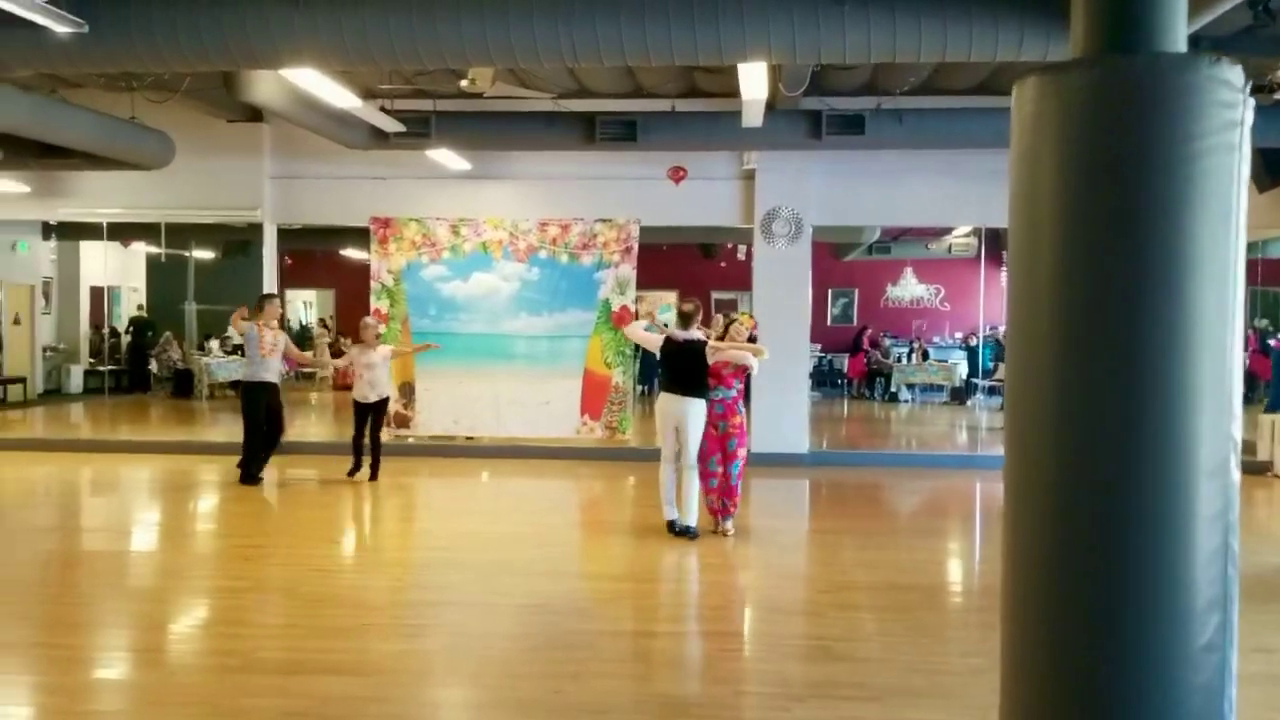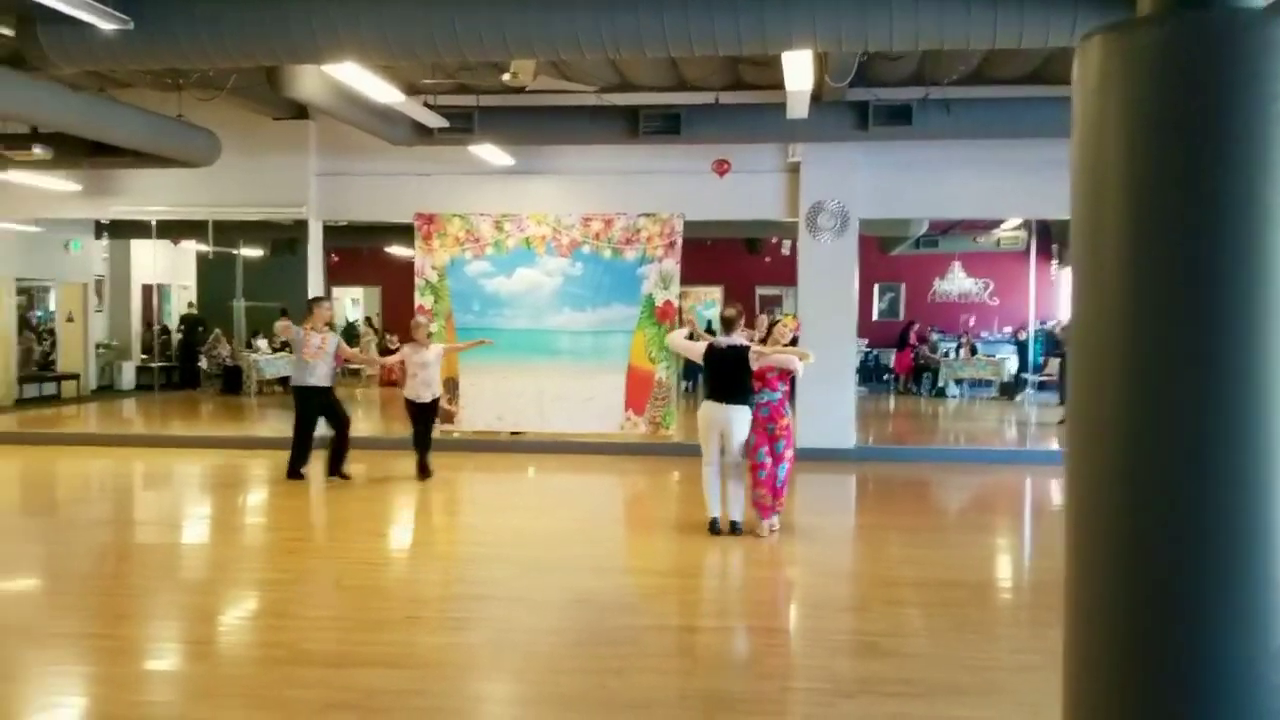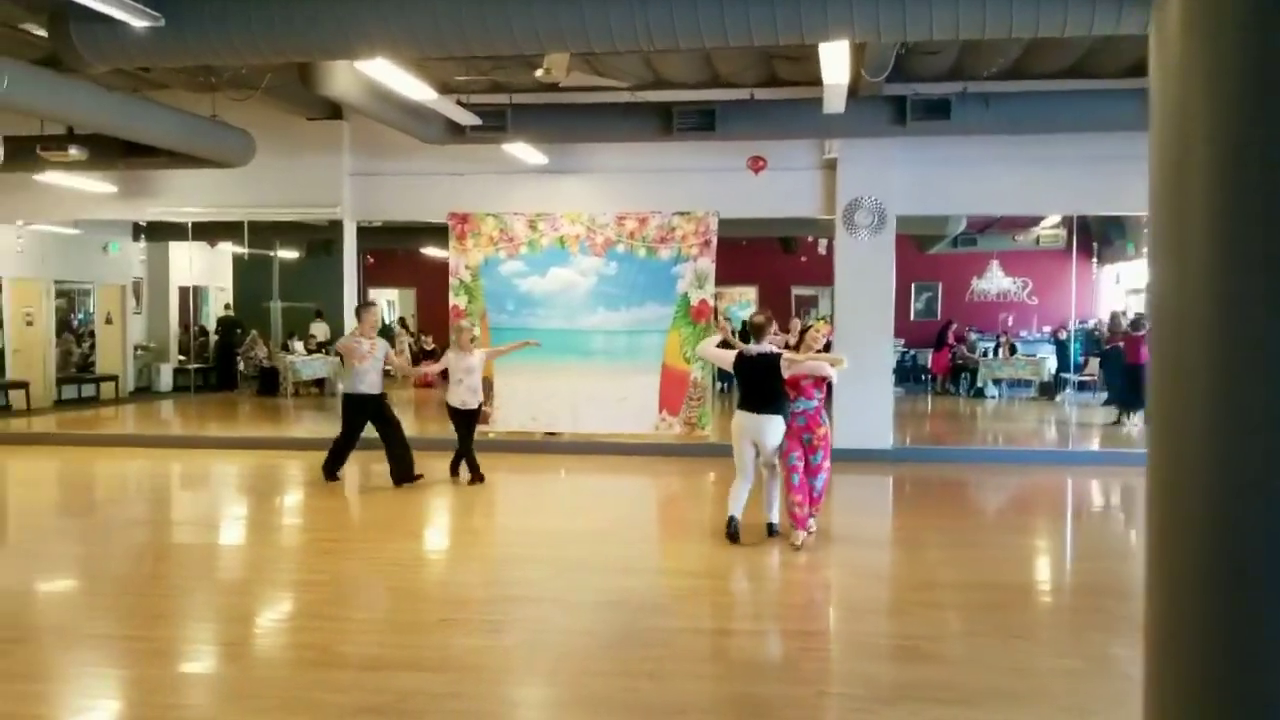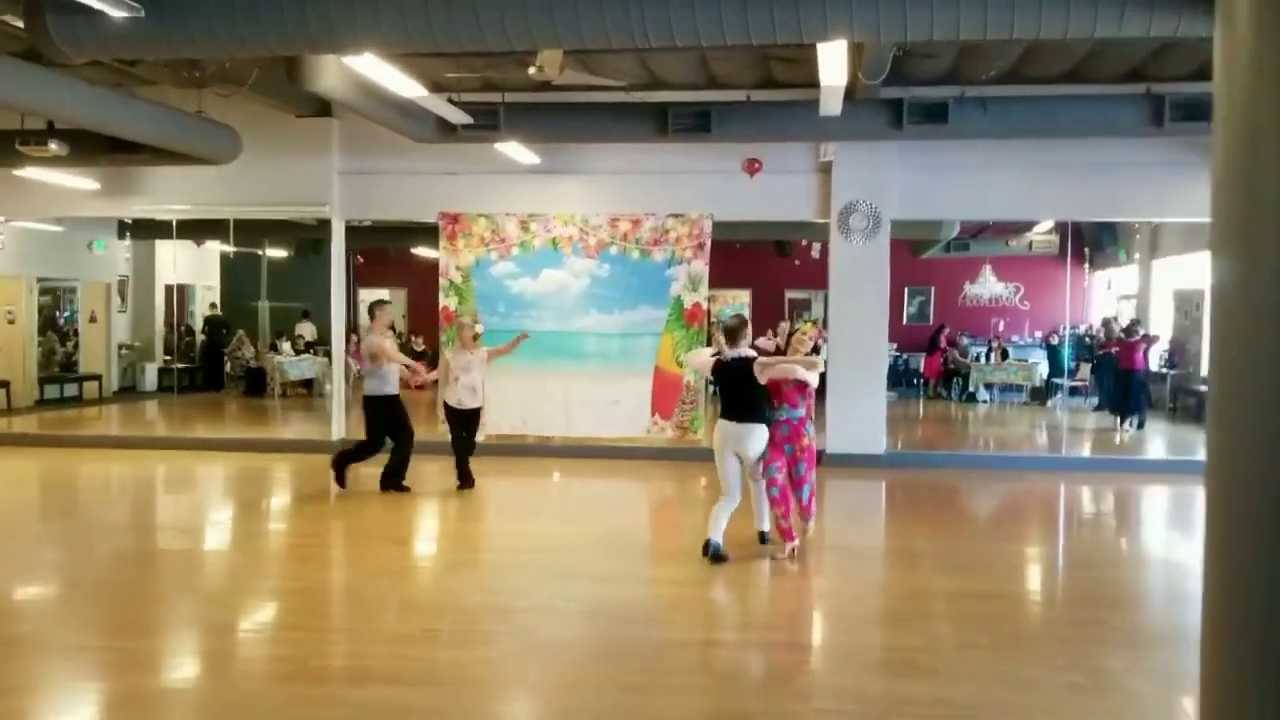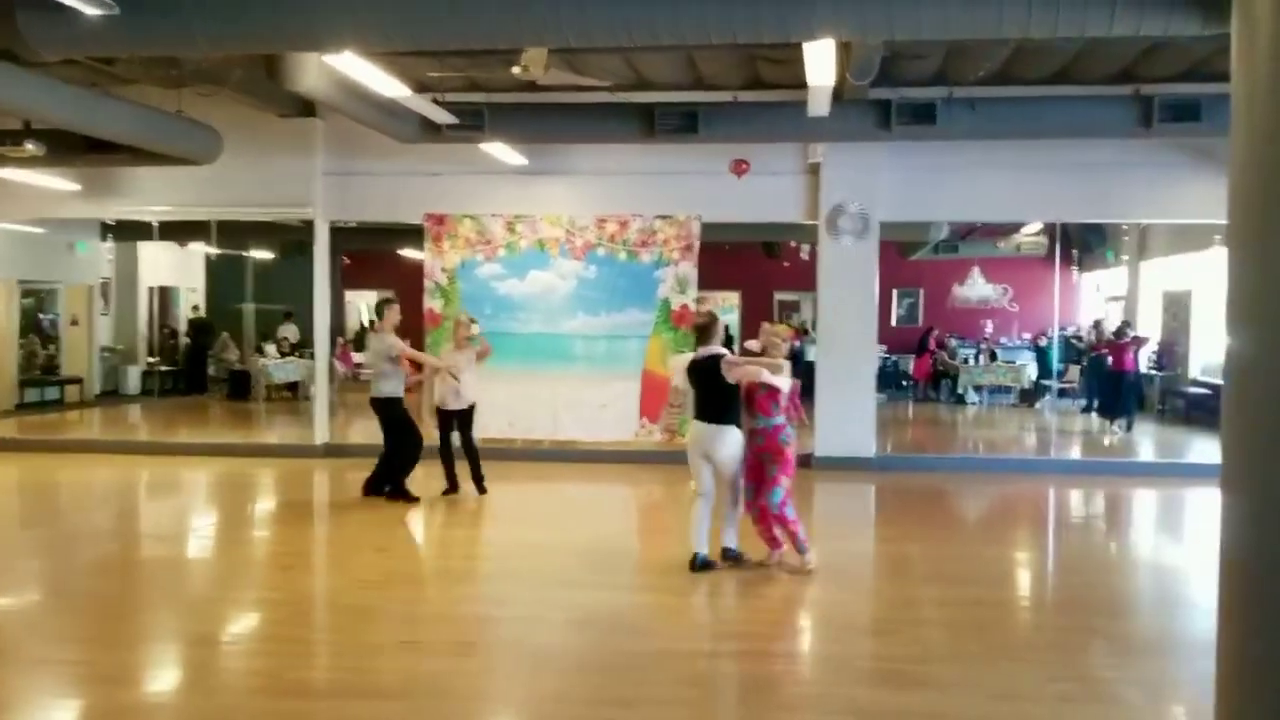
dt=0.2s
person 1, frame 1
left shoulder: (665, 342)
right shoulder: (706, 347)
left elbow: (630, 330)
left wrist: (648, 320)
left hip: (666, 403)
right hip: (694, 407)
left knee: (668, 462)
right knee: (689, 465)
left ankle: (671, 518)
right ankle: (689, 523)
person 1, frame 2
left shoulder: (707, 349)
right shoulder: (749, 353)
left elbow: (671, 340)
right elbow: (793, 362)
left wrist: (688, 328)
right wrist: (795, 364)
left hip: (710, 410)
right hip: (738, 413)
left knee: (710, 464)
right knee: (734, 467)
left ankle: (714, 515)
right ankle: (735, 519)
person 1, frame 3
left shoulder: (737, 357)
right shoulder: (782, 359)
left elbow: (701, 349)
left wrist: (720, 335)
left hip: (743, 420)
right hip: (772, 423)
left knee: (743, 477)
right knee: (771, 469)
left ankle: (734, 515)
right ankle: (772, 522)
person 1, frame 4
left shoulder: (716, 364)
right shoulder: (758, 364)
left elbow: (688, 359)
right elbow: (806, 367)
left wrist: (714, 348)
right wrist: (807, 369)
left hip: (724, 430)
right hip: (753, 432)
left knee: (729, 494)
right knee: (759, 477)
left ankle: (713, 540)
right ankle: (762, 529)
person 1, frame 5
left shoulder: (691, 365)
right shoulder: (727, 363)
left elbow: (679, 379)
left hip: (697, 432)
right hip: (726, 434)
left knee: (703, 495)
right knee: (733, 491)
left ankle: (699, 553)
right ankle: (729, 546)
person 2, frame 1
left shoulder: (743, 356)
left elbow: (761, 353)
left wrist: (728, 348)
left hip: (733, 415)
right hip: (709, 415)
left knee: (733, 468)
right knee: (710, 468)
left ankle: (727, 517)
right ankle: (715, 513)
person 2, frame 2
right shoulder: (752, 351)
left elbow: (804, 357)
left wrist: (772, 352)
left hip: (779, 417)
right hip: (755, 417)
left knee: (780, 467)
right knee: (761, 464)
left ankle: (773, 512)
right ankle: (764, 516)
person 2, frame 3
left shoulder: (822, 365)
right shoulder: (785, 358)
left elbow: (833, 368)
left wrist: (803, 359)
left hip: (816, 425)
right hip: (790, 425)
left knee: (816, 476)
right knee: (794, 472)
left ankle: (811, 515)
right ankle: (799, 527)
person 2, frame 4
left shoulder: (808, 370)
left hip: (799, 433)
right hip: (774, 433)
left knee: (803, 489)
right knee: (775, 484)
left ankle: (807, 517)
right ankle: (788, 539)
person 2, frame 5
left shoulder: (781, 374)
right shoulder: (756, 370)
left elbow: (768, 372)
left wrist: (741, 365)
left hip: (779, 441)
right hip: (755, 441)
left knee: (774, 501)
right knee: (754, 504)
left ankle: (804, 547)
right ankle: (776, 547)
person 3, frame 1
left shoulder: (280, 334)
right shoulder: (251, 328)
left elbow: (296, 355)
right elbow: (236, 325)
right wrist: (238, 316)
left hip: (272, 386)
right hip: (253, 385)
left knee: (276, 429)
right knee: (255, 431)
left ankle: (250, 465)
right ankle: (248, 474)
person 3, frame 2
left shoulder: (332, 336)
right shoulder: (299, 332)
left elbow: (351, 355)
right elbow: (280, 330)
left wrist: (373, 361)
right wrist: (283, 327)
left hip: (325, 389)
right hip: (304, 389)
left knee: (342, 423)
right knee: (304, 431)
left ankle: (335, 467)
right ankle: (294, 469)
person 3, frame 3
left shoulder: (381, 342)
right shoulder: (349, 340)
left elbow: (396, 364)
right elbow: (340, 347)
left wrist: (416, 371)
right wrist: (349, 351)
left hip: (376, 396)
right hip: (355, 397)
left knee: (394, 431)
right knee: (348, 436)
left ankle: (403, 473)
right ankle: (330, 468)
person 3, frame 4
left shoulder: (389, 338)
right shoulder: (372, 339)
left elbow: (397, 364)
right elbow: (389, 355)
left wrist: (414, 375)
right wrist: (415, 365)
left hip: (392, 396)
right hip: (376, 398)
left knee: (405, 436)
right knee: (375, 442)
left ankle: (391, 480)
right ankle: (342, 462)
person 3, frame 5
left shoulder: (376, 337)
right shoulder: (388, 340)
right elbow: (418, 357)
left wrist: (406, 376)
right wrist: (444, 367)
left hip: (383, 398)
right hip: (388, 400)
left knee: (395, 444)
right knee: (413, 441)
left ankle: (375, 485)
right ankle: (397, 488)
person 4, frame 1
left shoulder: (386, 350)
right shoulder: (355, 350)
left elbow: (409, 351)
right elbow: (341, 362)
left wrist: (427, 346)
left hip: (381, 398)
right hip: (360, 398)
left knee: (375, 434)
right knee: (358, 433)
left ankle: (374, 469)
right ankle: (357, 463)
person 4, frame 2
left shoulder: (438, 349)
right shoulder: (407, 349)
left elbow: (461, 346)
right elbow: (393, 359)
left wrist: (481, 341)
right wrist: (378, 361)
left hip: (433, 397)
right hip: (413, 397)
left knee: (426, 433)
right knee: (418, 432)
left ankle: (422, 466)
right ankle: (424, 467)
person 4, frame 3
left shoulder: (480, 354)
right shoulder: (450, 355)
left elbow: (504, 350)
right elbow: (436, 367)
left wrist: (526, 343)
right wrist: (419, 371)
left hip: (474, 404)
right hip: (455, 404)
left knee: (467, 439)
right knee: (464, 439)
left ankle: (454, 466)
right ankle: (476, 473)
person 4, frame 4
left shoulder: (483, 353)
right shoulder: (450, 354)
left elbow: (506, 350)
right elbow: (441, 374)
left wrist: (519, 339)
left hip: (475, 404)
right hip: (453, 403)
left knee: (469, 441)
right knee: (458, 440)
left ankle: (462, 472)
right ankle: (466, 478)
person 4, frame 5
left shoulder: (474, 353)
right shoulder: (445, 353)
left elbow: (488, 351)
right elbow: (435, 373)
left wrist: (476, 338)
left hip: (465, 405)
right hip: (444, 404)
left knee: (467, 442)
right knee: (444, 444)
left ankle: (478, 480)
right ankle: (452, 483)
